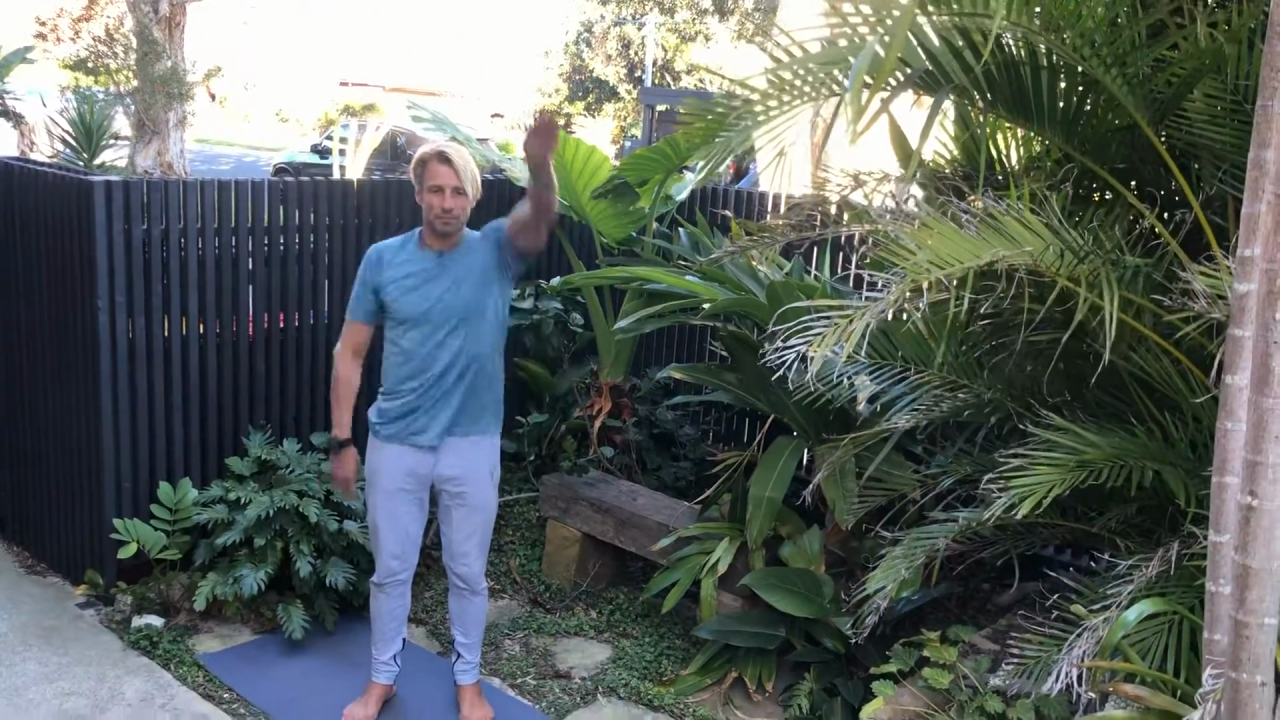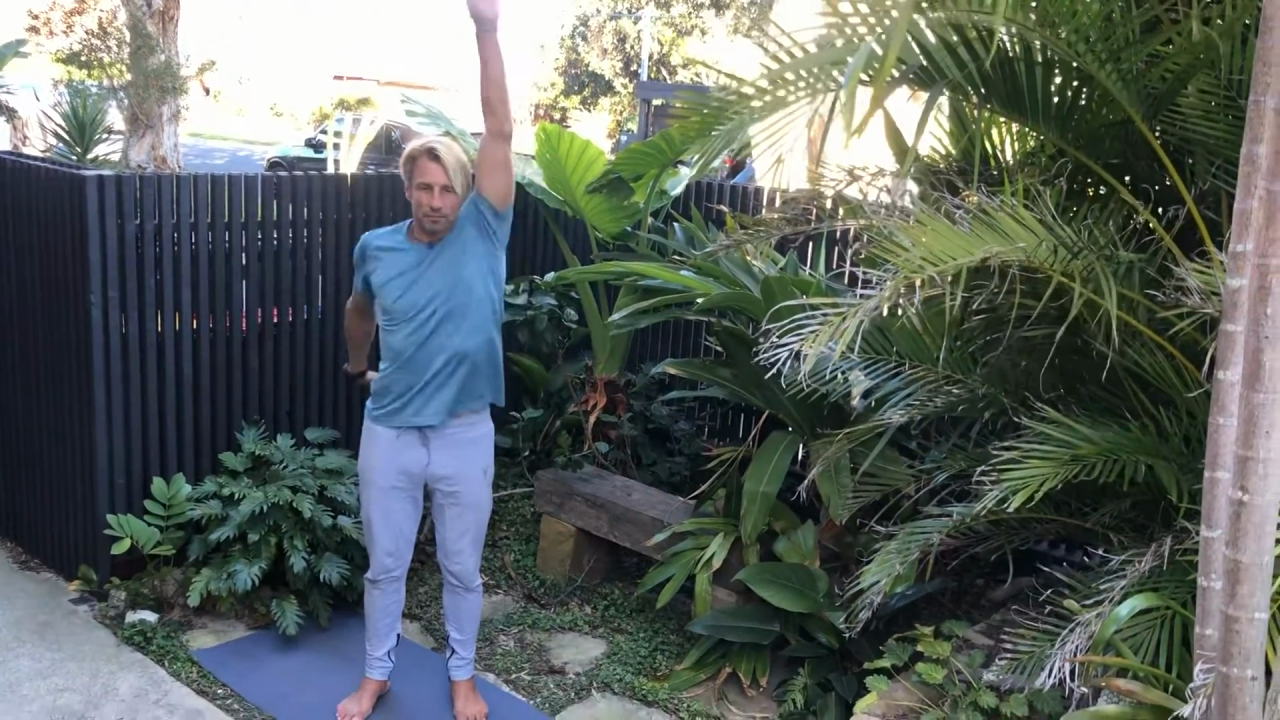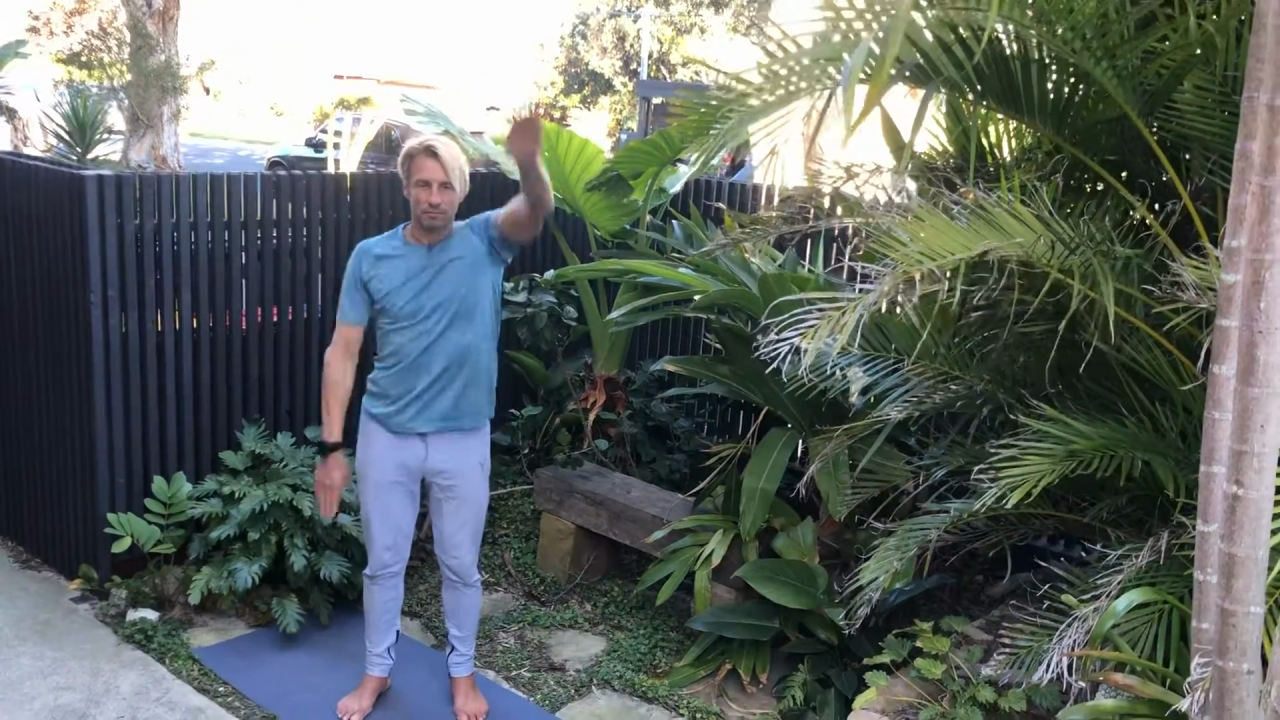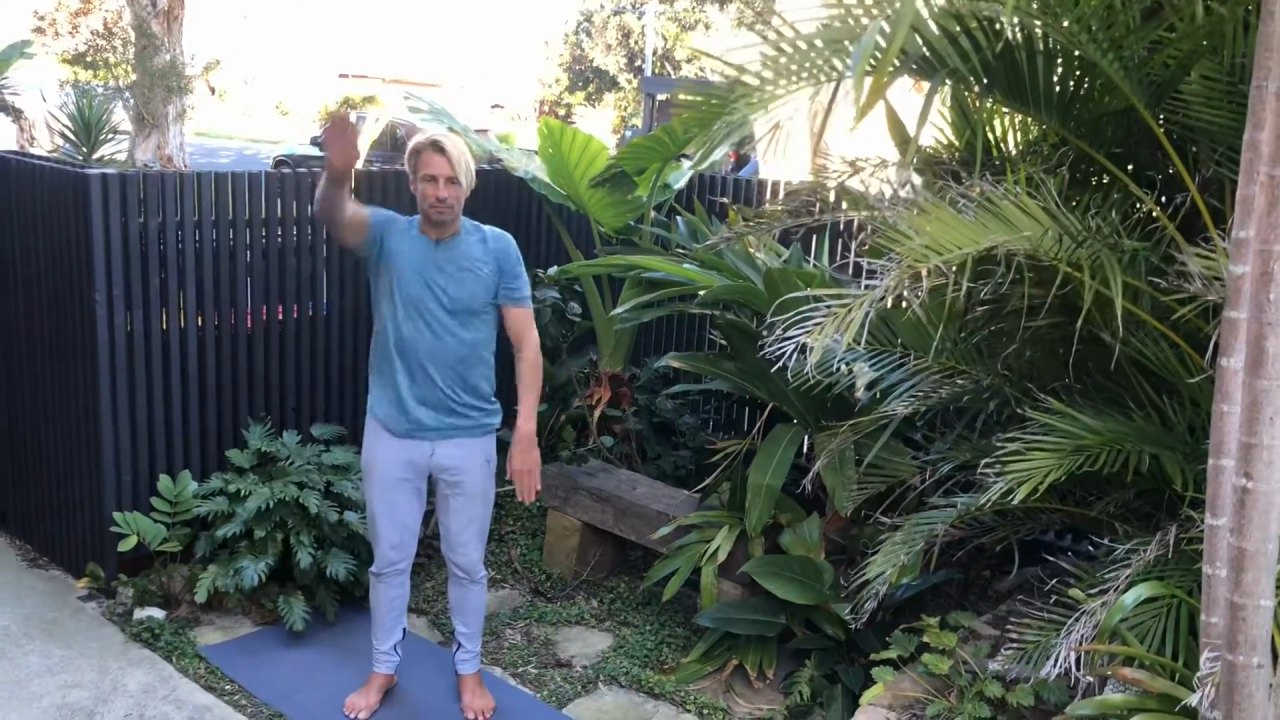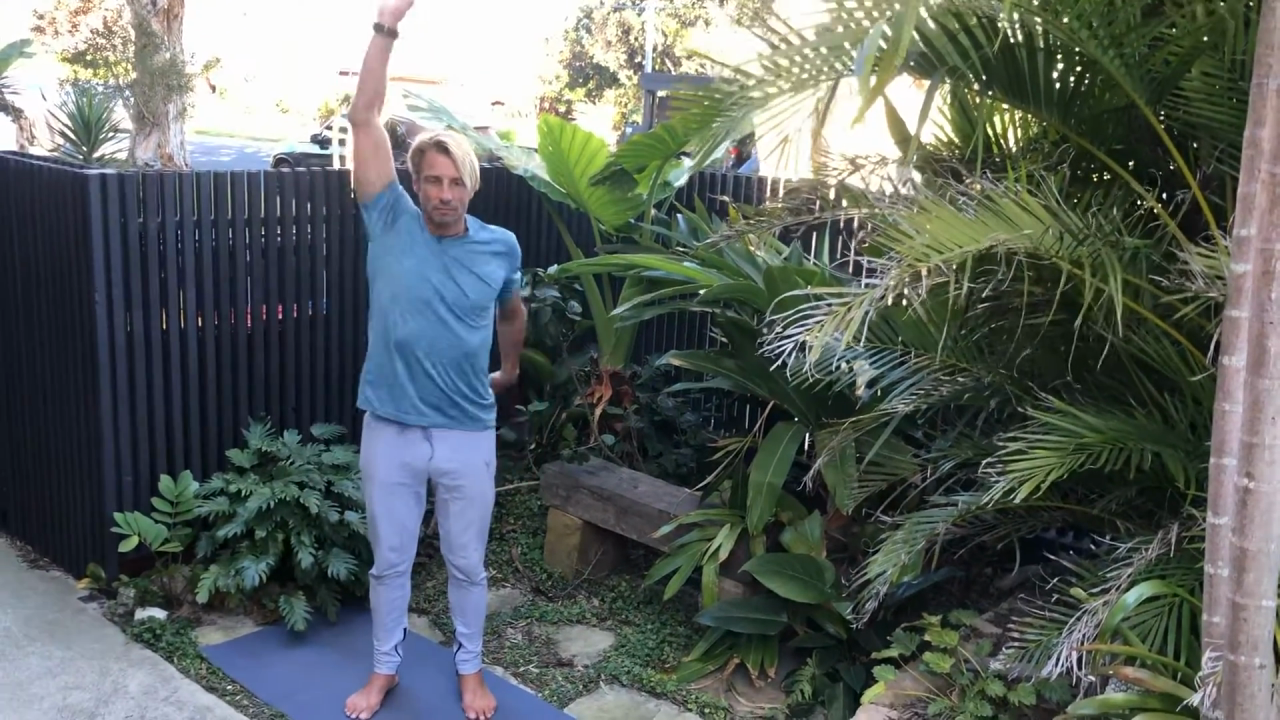
dt=0.3s
person 1, frame 1
left shoulder: (497, 250)
right shoulder: (383, 259)
left elbow: (538, 219)
right elbow: (349, 352)
left wrist: (539, 164)
right wrist: (342, 439)
left hip: (471, 445)
right hip: (395, 444)
left knee: (467, 574)
right knee: (391, 570)
person 1, frame 2
left shoulder: (484, 234)
right shoulder: (374, 247)
left elbow: (500, 133)
right wrist: (358, 365)
left hip: (465, 435)
right hip: (388, 434)
left knee: (462, 569)
right knee: (385, 567)
person 1, frame 3
left shoulder: (483, 241)
right shoulder: (371, 255)
left elbow: (530, 216)
right elbow: (342, 354)
left wrist: (529, 165)
right wrist: (332, 448)
left hip: (462, 438)
right hip: (386, 436)
left knee: (460, 567)
right knee: (383, 563)
right ankle: (377, 670)
person 1, frame 4
left shoulder: (496, 248)
right shoulder: (388, 234)
left elbow: (525, 340)
right elbow: (337, 214)
left wrist: (526, 433)
right wrist: (338, 166)
left hip: (471, 438)
right hip: (393, 433)
left knee: (467, 566)
right knee: (389, 560)
left ankle: (468, 671)
right ankle: (383, 669)
person 1, frame 5
left shoulder: (501, 247)
right shoulder: (389, 222)
right elbow: (364, 118)
left wrist: (510, 369)
left hip: (468, 436)
right hip: (391, 433)
left knee: (466, 563)
right knee: (390, 561)
